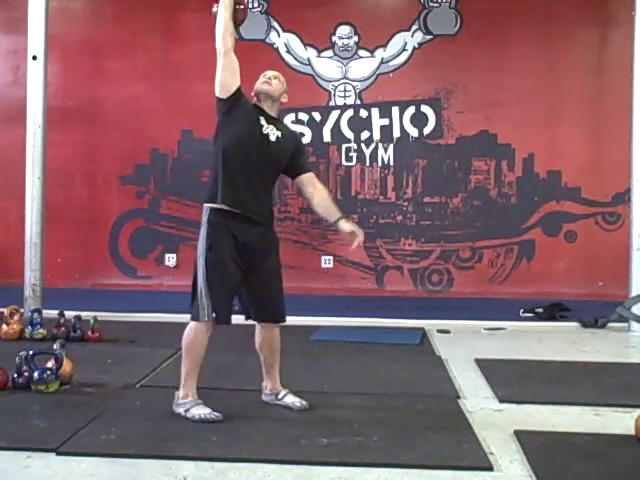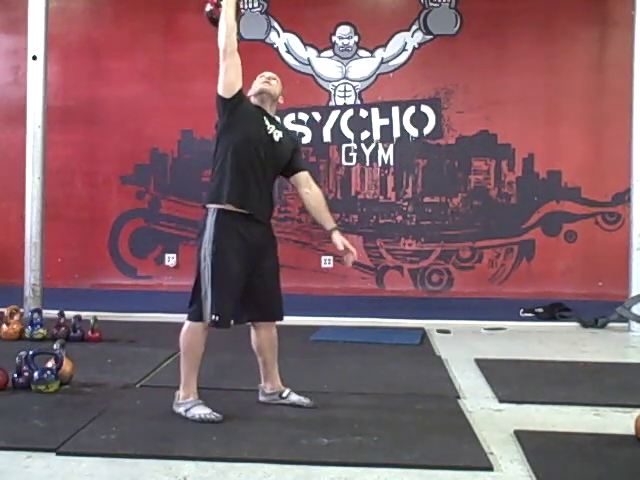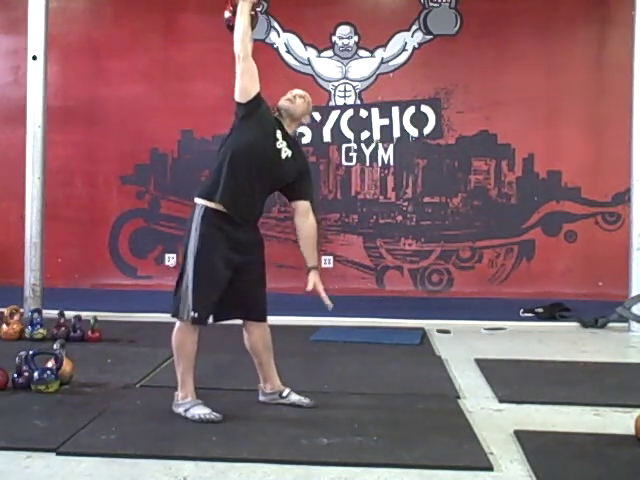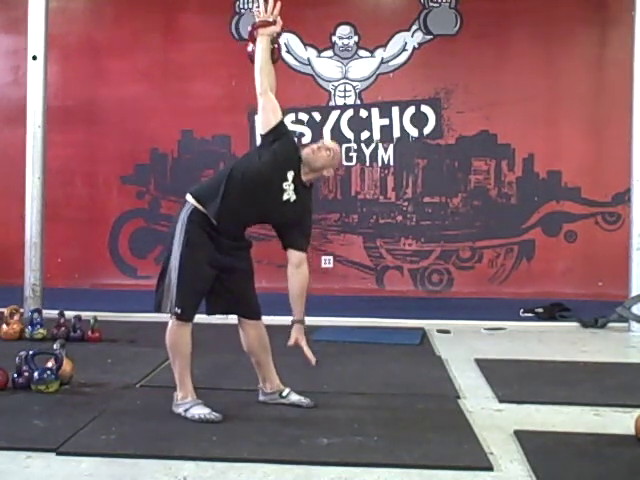
dt=0.7s
person 1, frame 1
left shoulder: (289, 139)
right shoulder: (235, 108)
left elbow: (311, 186)
right elbow: (225, 51)
left wrist: (339, 221)
left hip: (262, 230)
right hip: (222, 223)
left knee: (270, 315)
right knee: (206, 313)
left ankle: (273, 387)
right ankle: (185, 396)
person 1, frame 2
left shoulder: (285, 140)
right shoulder: (235, 109)
left elbow: (306, 186)
right elbow: (228, 51)
left wrist: (334, 231)
left hip: (261, 229)
right hip: (226, 223)
left knee: (265, 313)
right knee: (204, 312)
left ankle: (271, 387)
right ankle: (186, 396)
person 1, frame 3
left shoulder: (297, 162)
right shoulder: (255, 113)
left elbow: (304, 216)
right elbow: (243, 58)
left wrist: (313, 268)
left hip: (247, 233)
right hip: (212, 222)
left knee: (255, 313)
right knee: (192, 312)
left ankle: (271, 387)
right ankle: (184, 396)
person 1, frame 4
left shoulder: (300, 205)
right shoulder: (281, 148)
left elbow: (297, 265)
right elbow: (265, 92)
left wrist: (298, 322)
right wrist: (264, 39)
left hip: (231, 241)
right hip: (197, 226)
left knee: (249, 313)
right knee: (181, 312)
left ankle: (270, 387)
right ankle: (184, 397)
